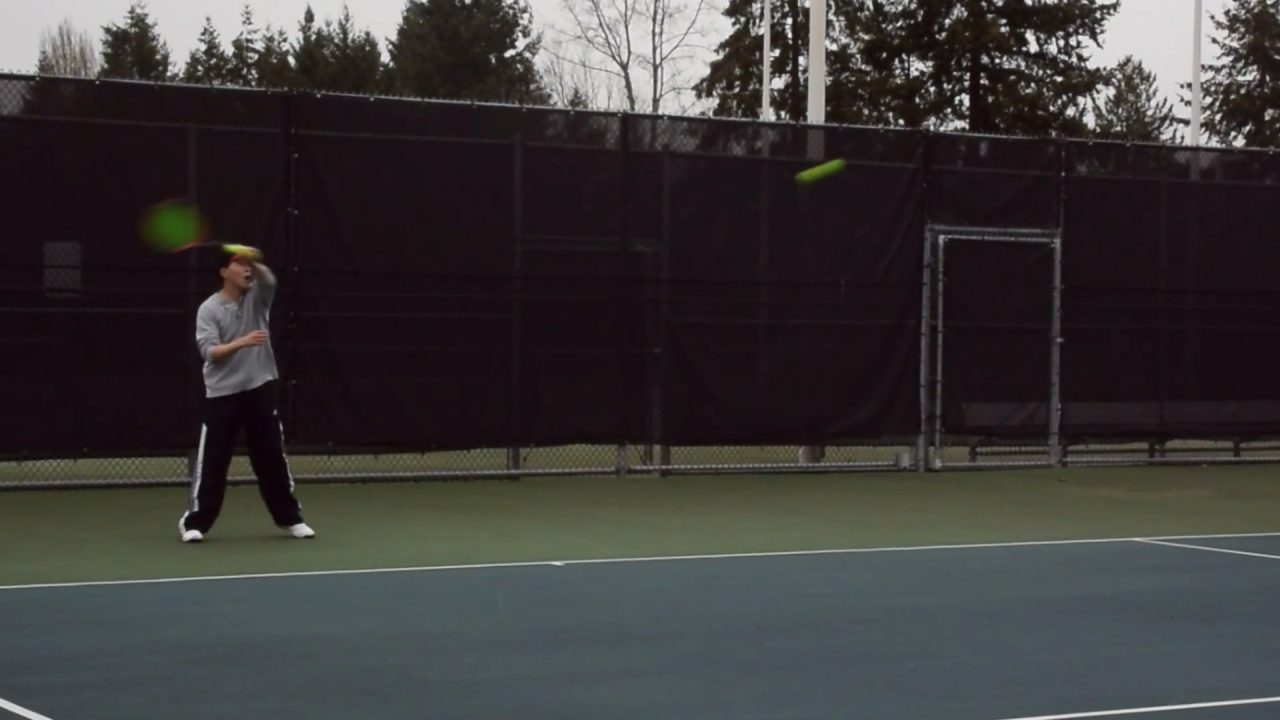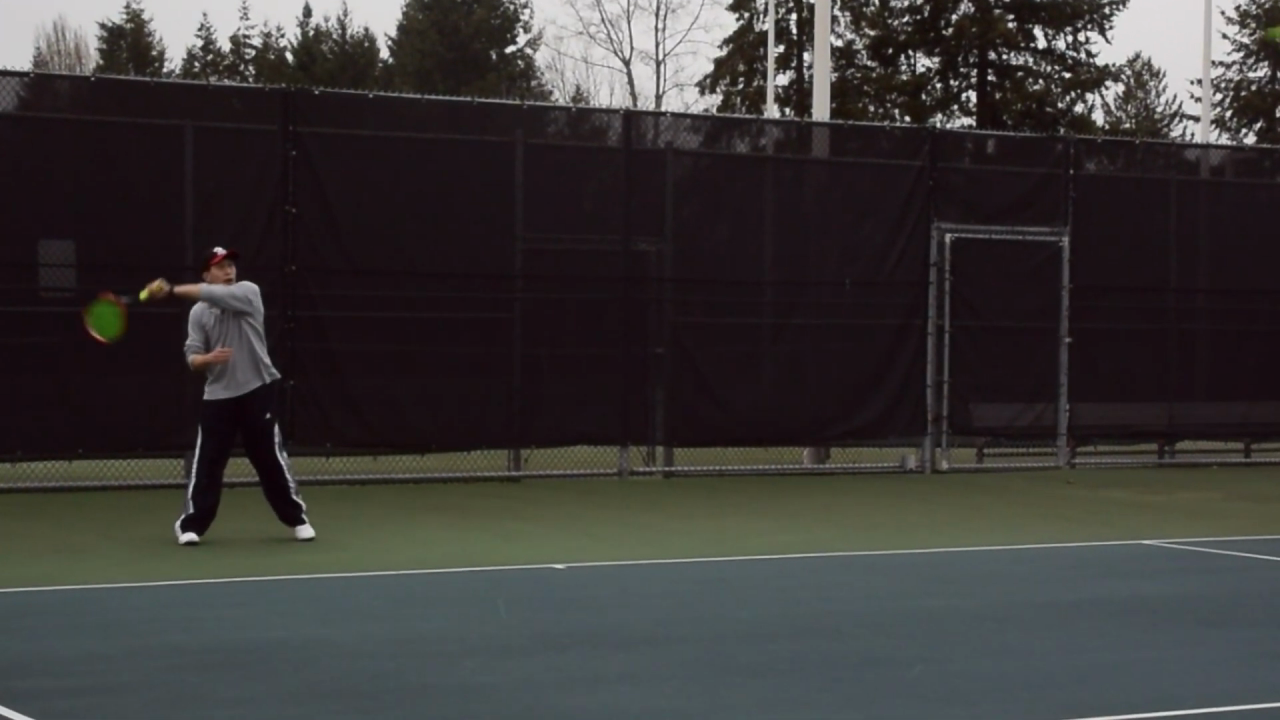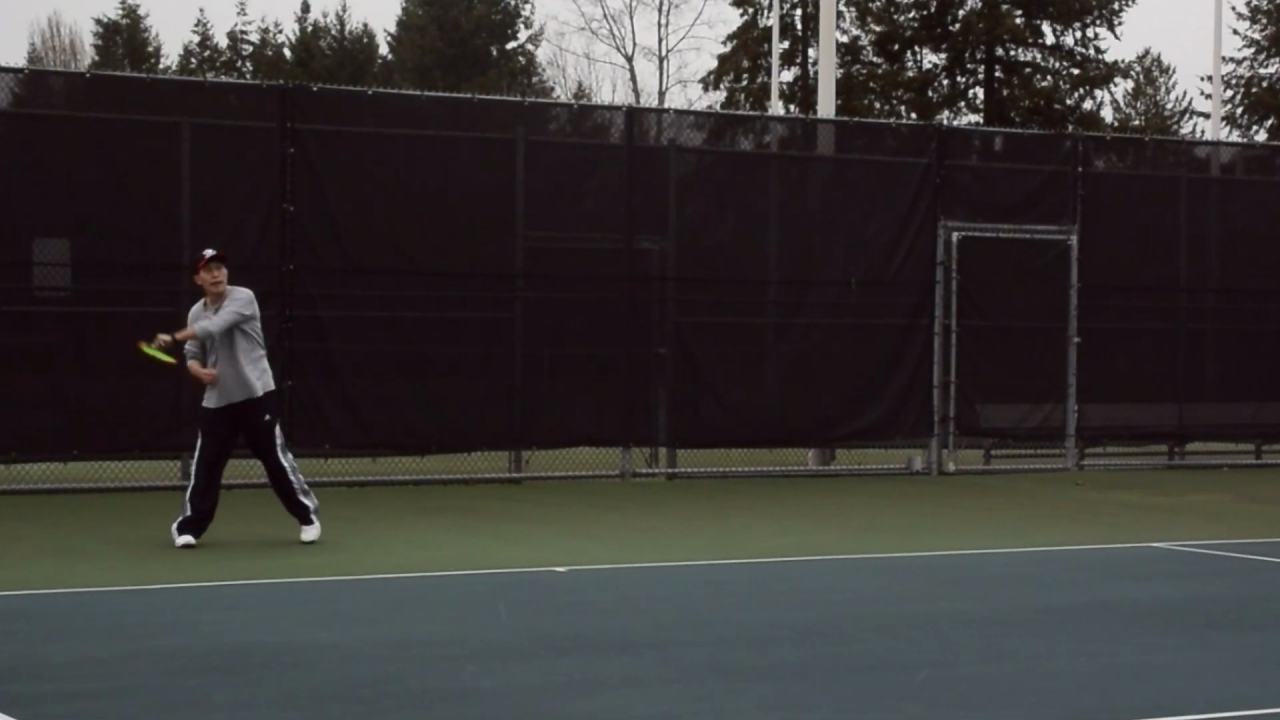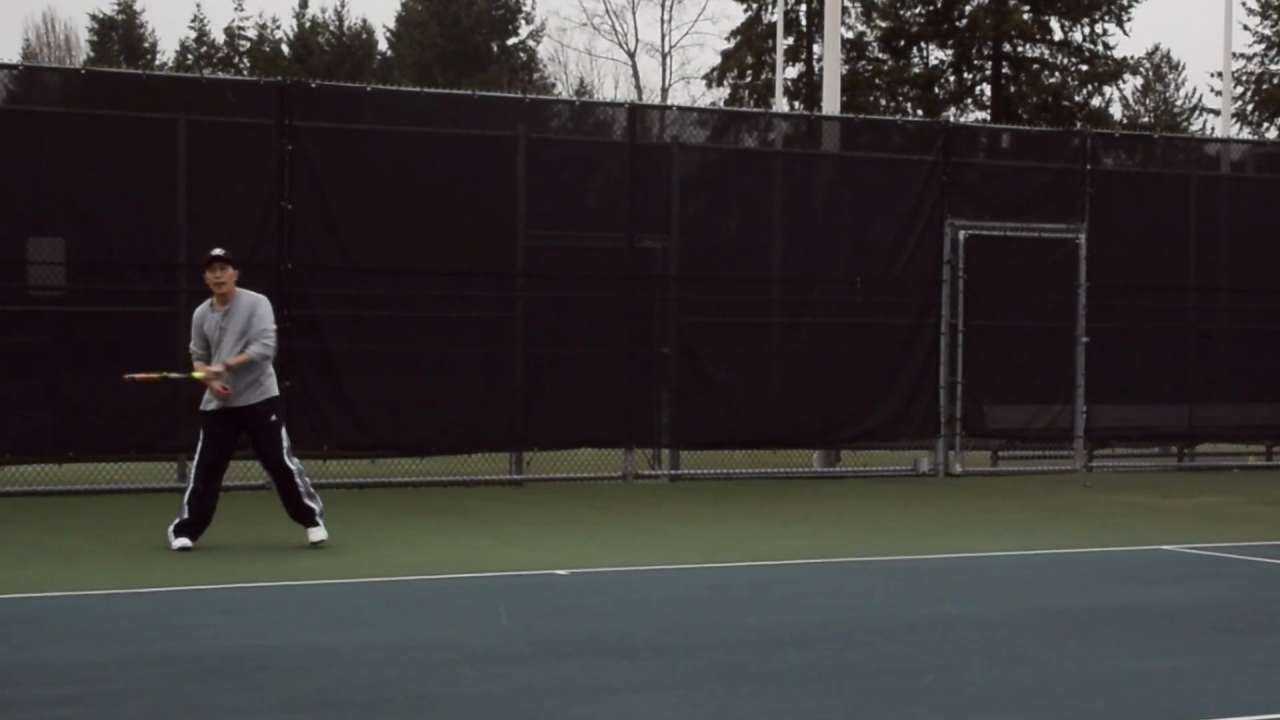
dt=0.3s
person 1, frame 1
left shoulder: (258, 294)
right shoulder: (208, 309)
left elbow: (268, 281)
right elbow: (209, 352)
left wrist: (255, 262)
right wrist: (241, 341)
left hip: (260, 389)
right hip: (222, 394)
left knee: (272, 456)
right knee: (212, 460)
left ankle: (289, 518)
right ankle: (195, 522)
person 1, frame 2
left shoulder: (249, 292)
right shoulder: (198, 312)
left elbow: (214, 294)
right elbow: (193, 357)
left wrist: (171, 289)
right wrist: (207, 359)
left hip: (256, 390)
right hip: (218, 395)
left knee: (270, 457)
right knee: (207, 461)
left ankle: (297, 517)
right ankle: (192, 524)
person 1, frame 3
left shoulder: (244, 298)
right shoulder: (196, 312)
left elbow: (212, 327)
right elbow: (193, 357)
left wrist: (173, 338)
right wrist: (200, 372)
left hip: (255, 395)
right hip: (217, 400)
left knee: (275, 458)
right knee: (206, 464)
left ankle: (307, 515)
right ankle: (189, 527)
person 1, frame 4
left shoulder: (256, 303)
right shoulder: (201, 315)
left elbow: (265, 346)
right elbow: (198, 357)
left wrist: (225, 365)
right wrist: (211, 380)
left hip: (260, 398)
right hip: (219, 403)
left knee: (280, 461)
right knee: (206, 467)
left ankle: (312, 520)
right ankle: (185, 529)
